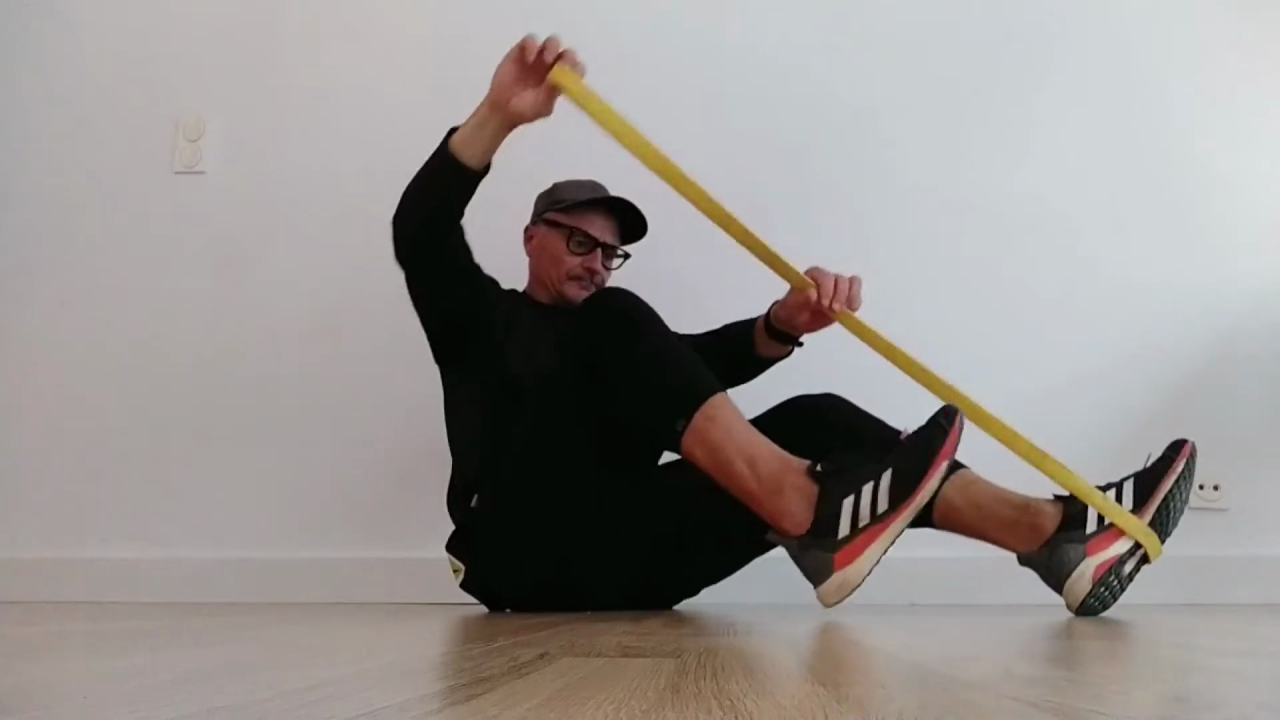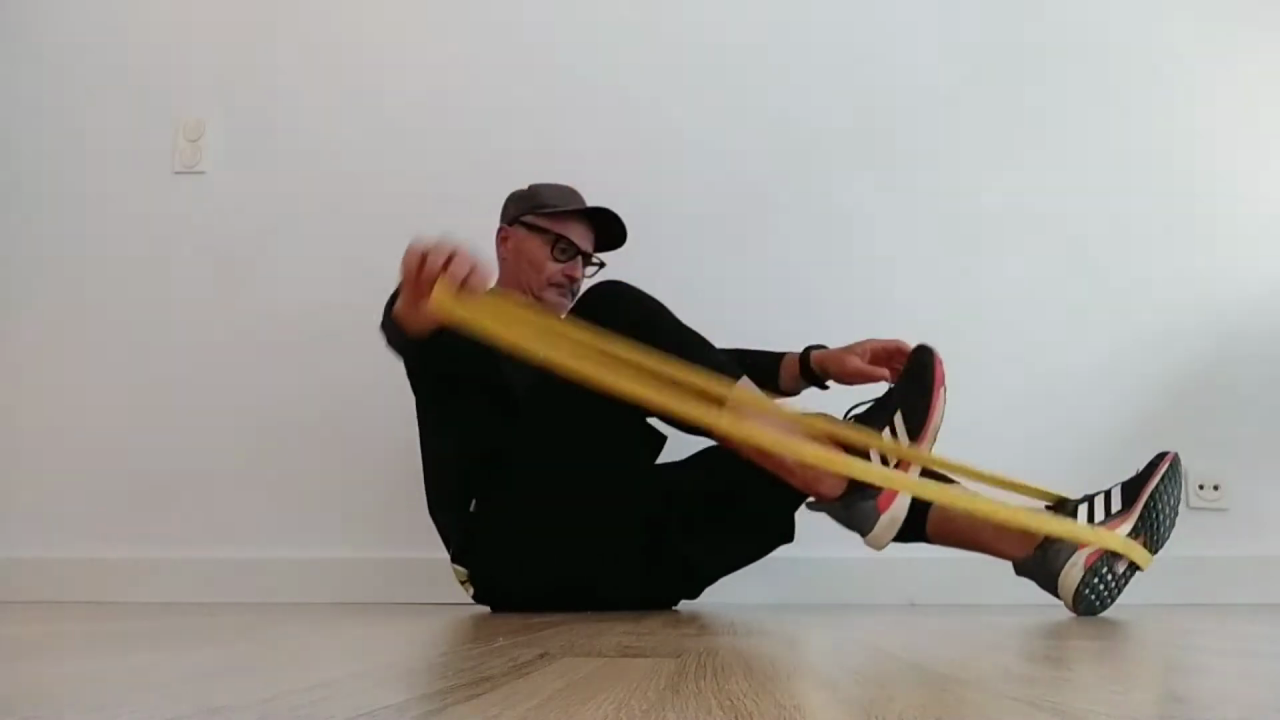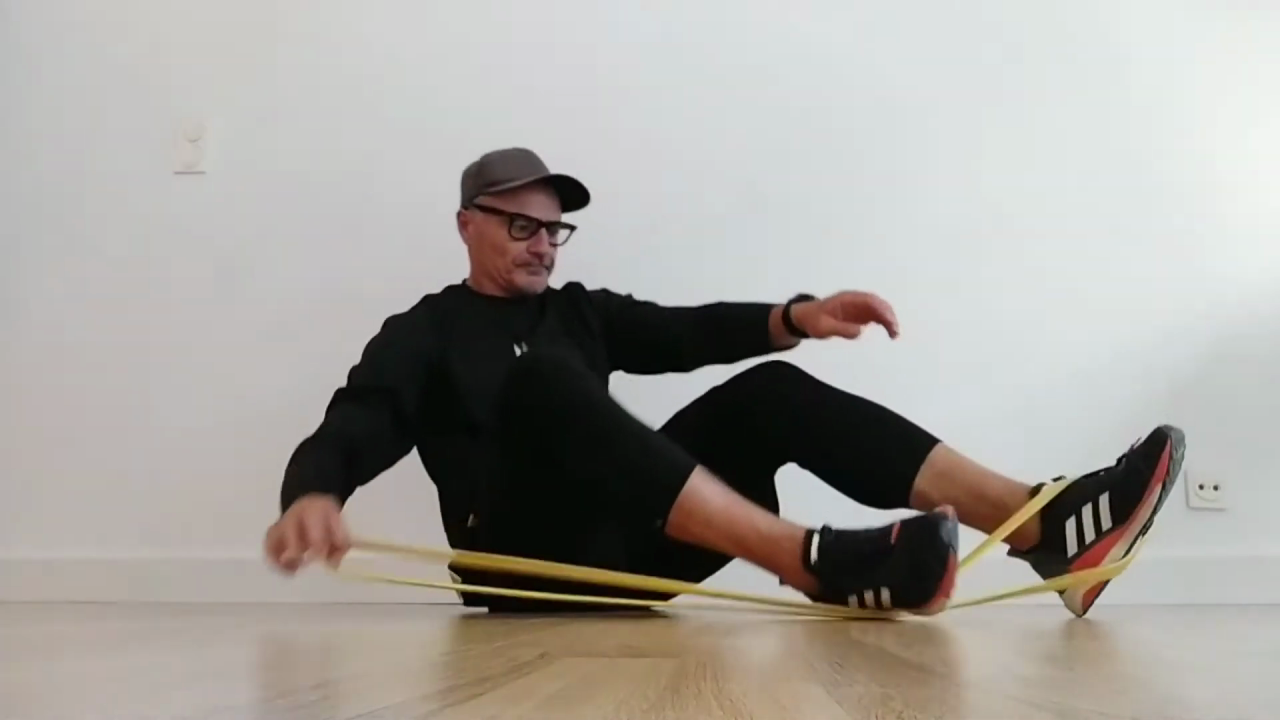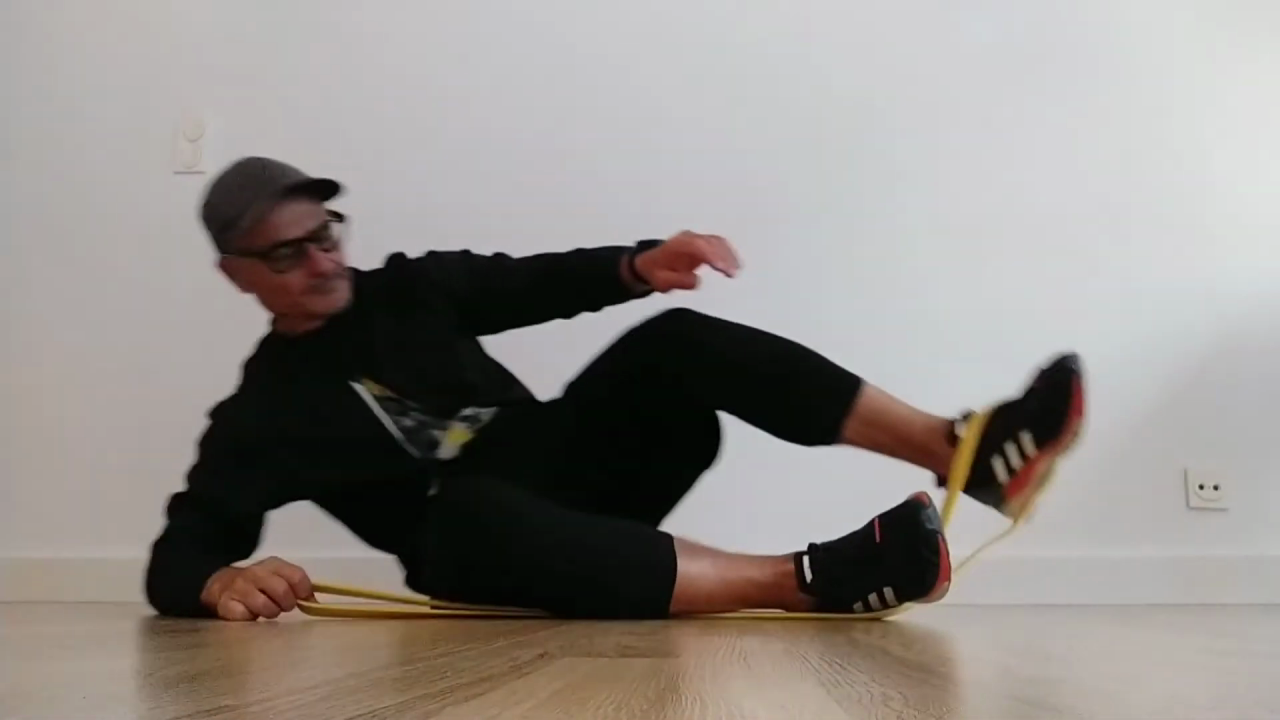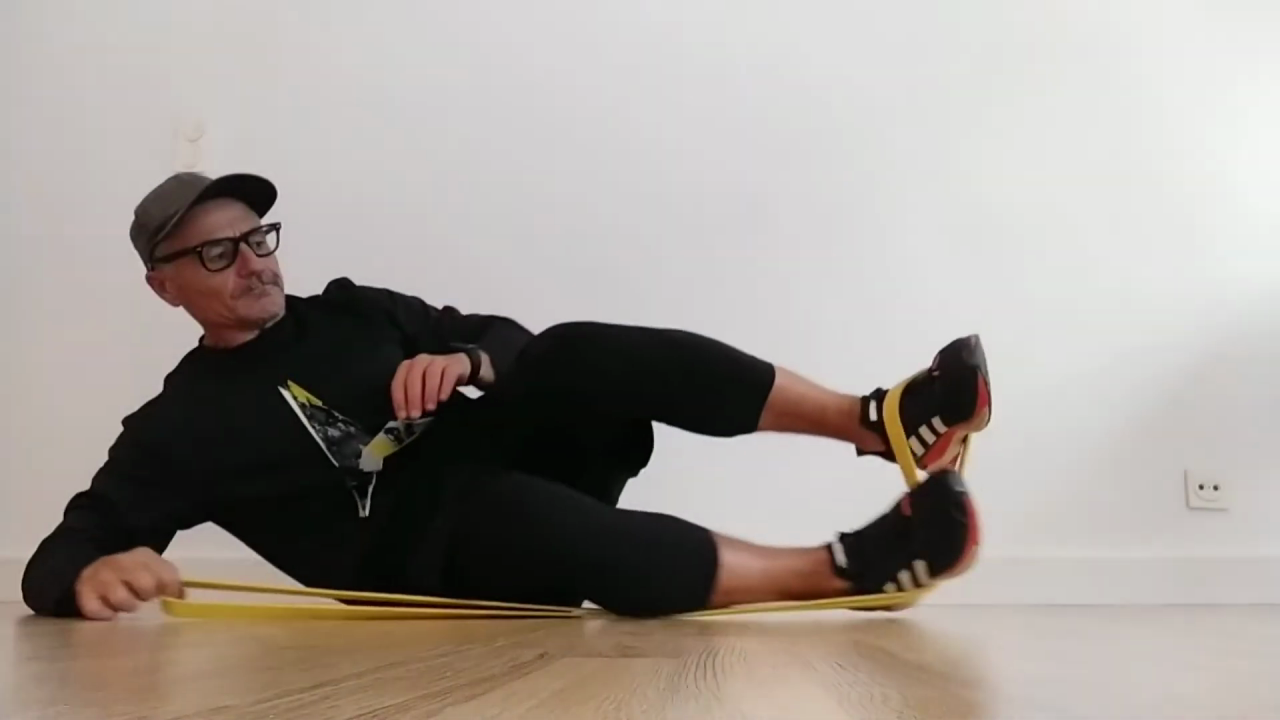
dt=0.7s
person 1, frame 1
left shoulder: (611, 343)
right shoulder: (480, 318)
left elbow: (701, 361)
right elbow: (421, 234)
left wrist: (783, 325)
right wrist: (499, 117)
left hip: (623, 564)
right hip: (525, 551)
left knee: (811, 420)
right knee: (615, 325)
left ankle: (1057, 533)
right ankle: (812, 517)
person 1, frame 2
right shoulder: (461, 325)
left elbow: (707, 381)
right elbow: (411, 325)
left wrist: (816, 365)
right wrist: (425, 288)
left hip: (617, 559)
right hip: (523, 555)
left knee: (800, 458)
right knee: (615, 313)
left ankle: (1052, 545)
right ankle: (846, 485)
person 1, frame 3
left shoulder: (577, 310)
right shoulder: (423, 333)
left elbow: (690, 331)
right elbow: (350, 432)
left wrist: (796, 316)
right wrist: (312, 497)
left hip: (622, 545)
right hip: (529, 561)
left knee: (769, 392)
right knee: (542, 382)
left ankle: (1047, 528)
right ankle: (817, 561)
person 1, frame 4
left shoulder: (412, 288)
right shoulder: (258, 415)
left elbow: (542, 284)
right elbow: (177, 557)
left wrist: (640, 267)
right wrist: (221, 583)
left hip: (558, 472)
right hip: (481, 547)
left knee: (676, 343)
right knee: (471, 515)
left ankle: (967, 450)
right ankle: (811, 580)
person 1, frame 5
left shoulder: (351, 310)
right shoulder: (176, 427)
left elbow: (509, 337)
right elbow: (52, 562)
left wrist: (463, 360)
right wrist: (97, 572)
left hip: (494, 451)
right hip: (426, 560)
left knee: (574, 354)
right knee: (518, 515)
left ankle: (874, 423)
right ankle: (845, 564)
